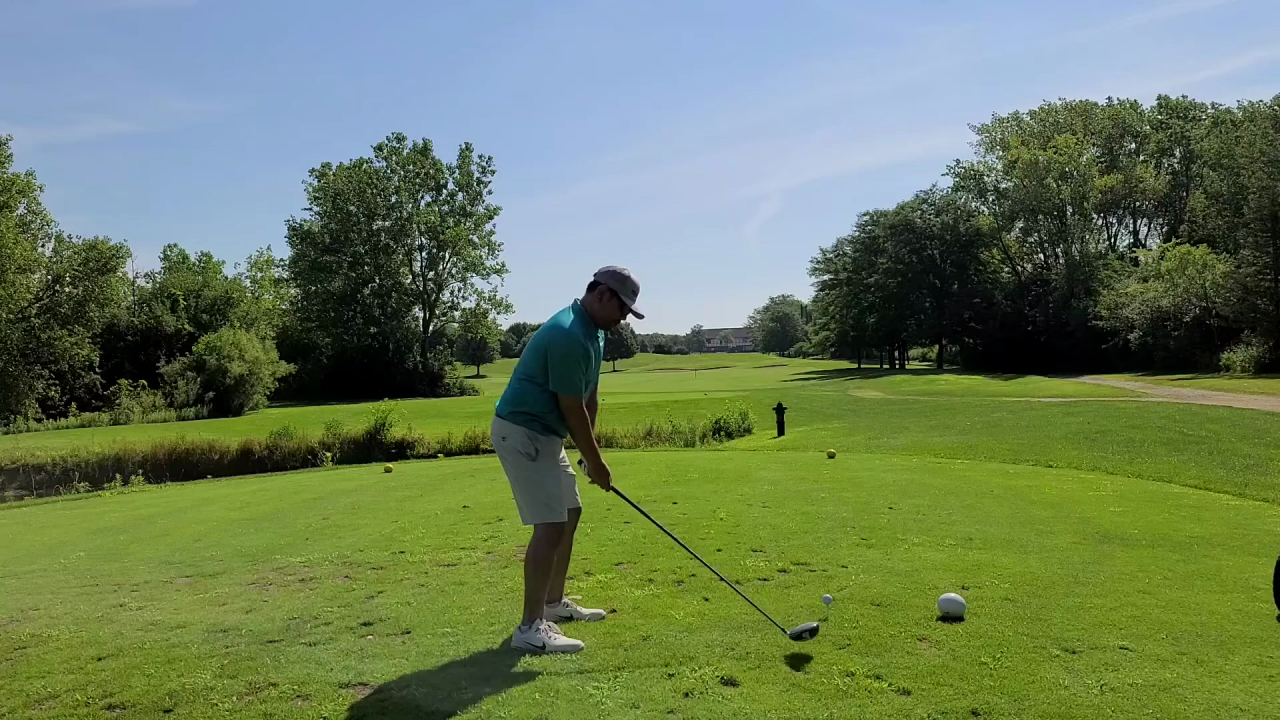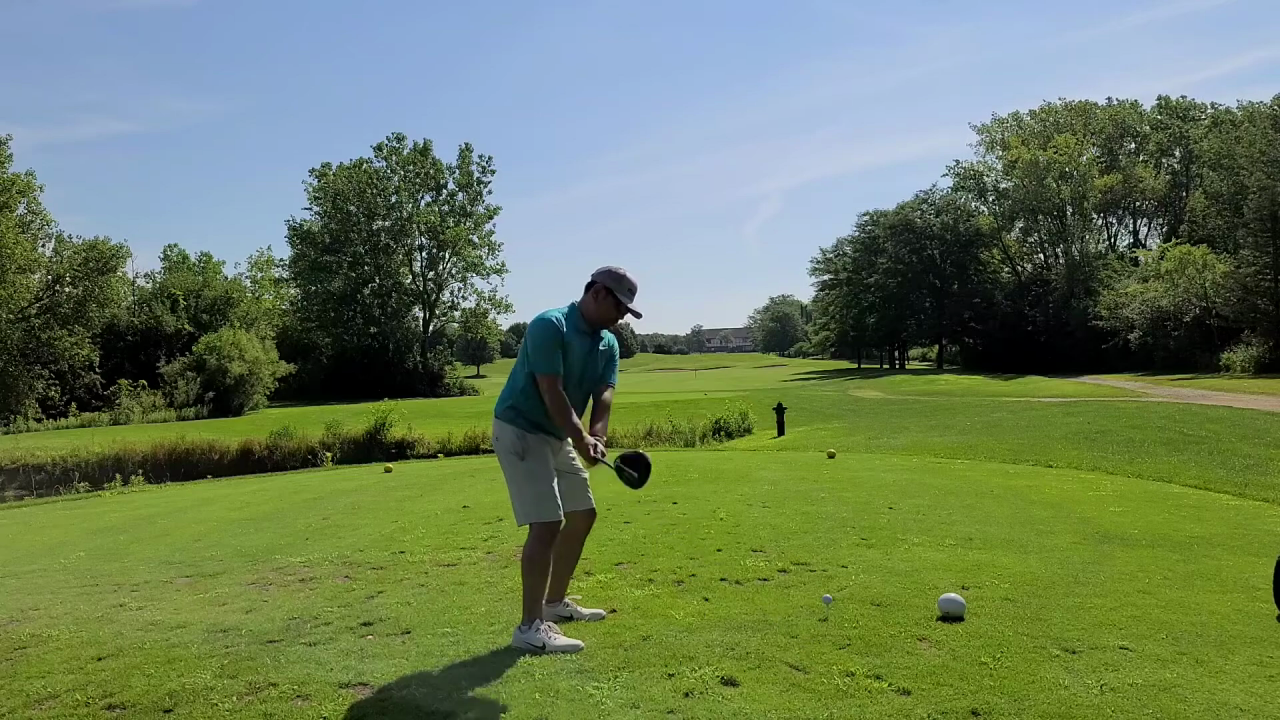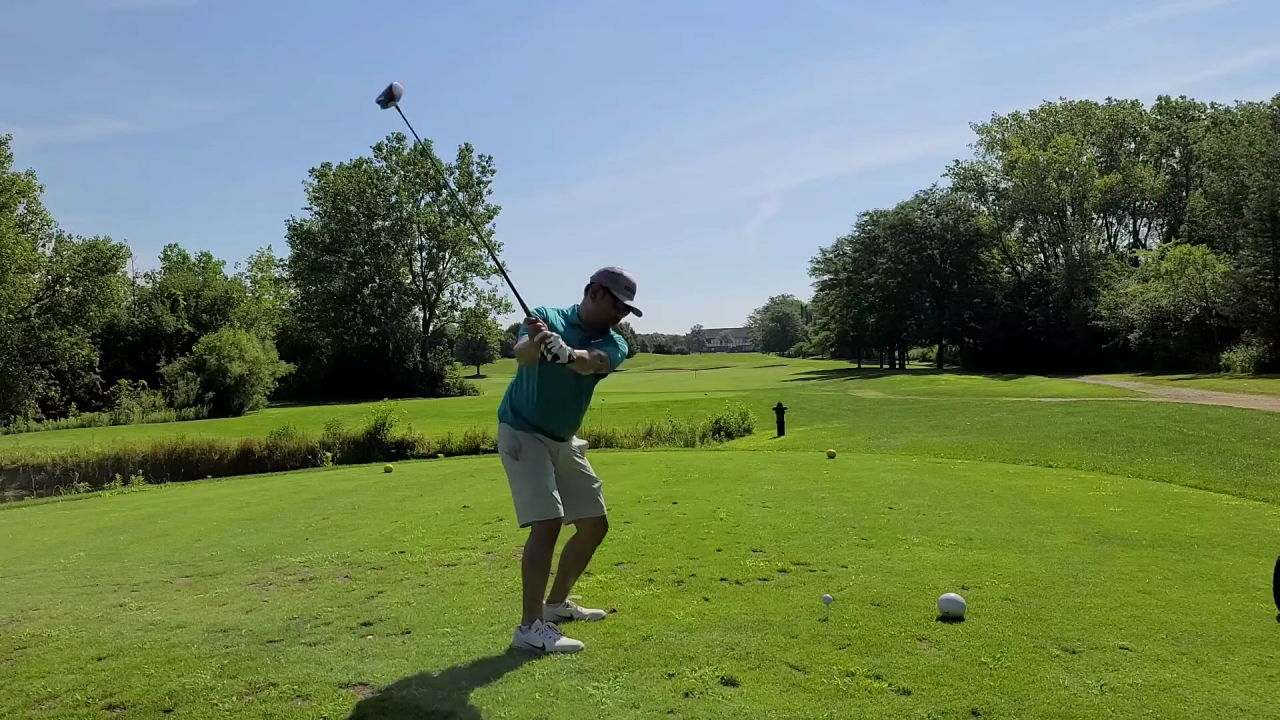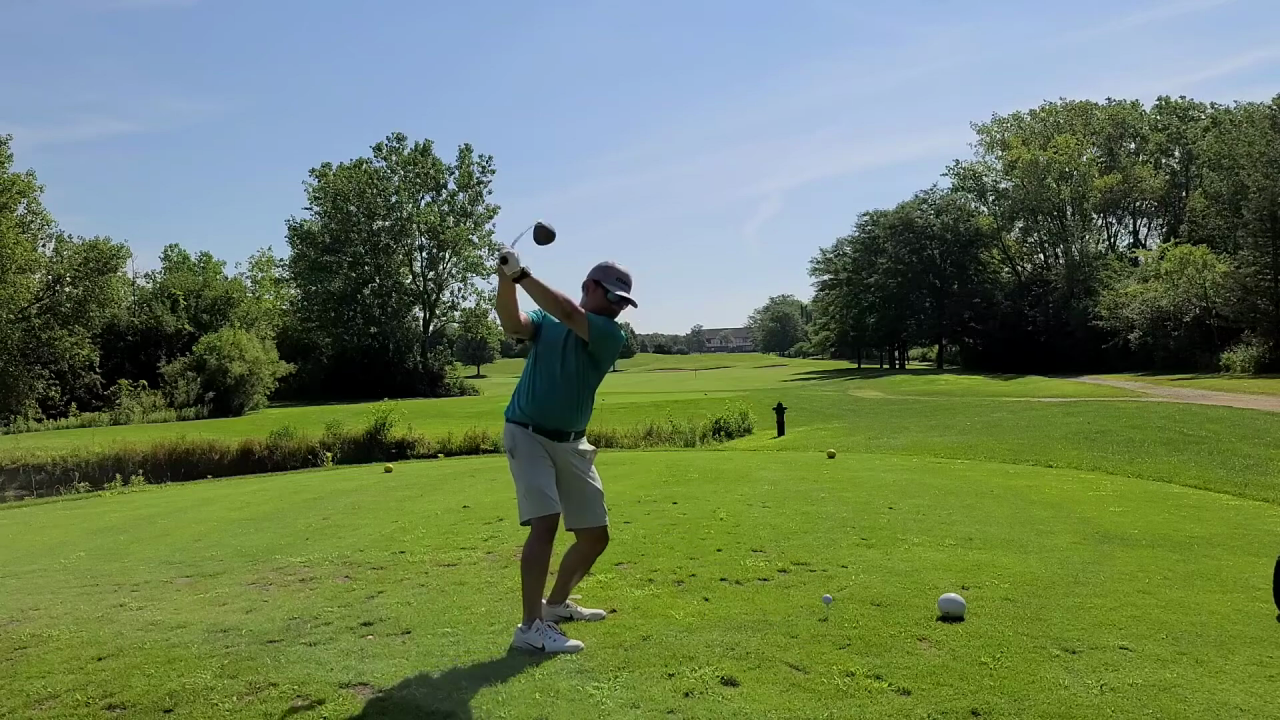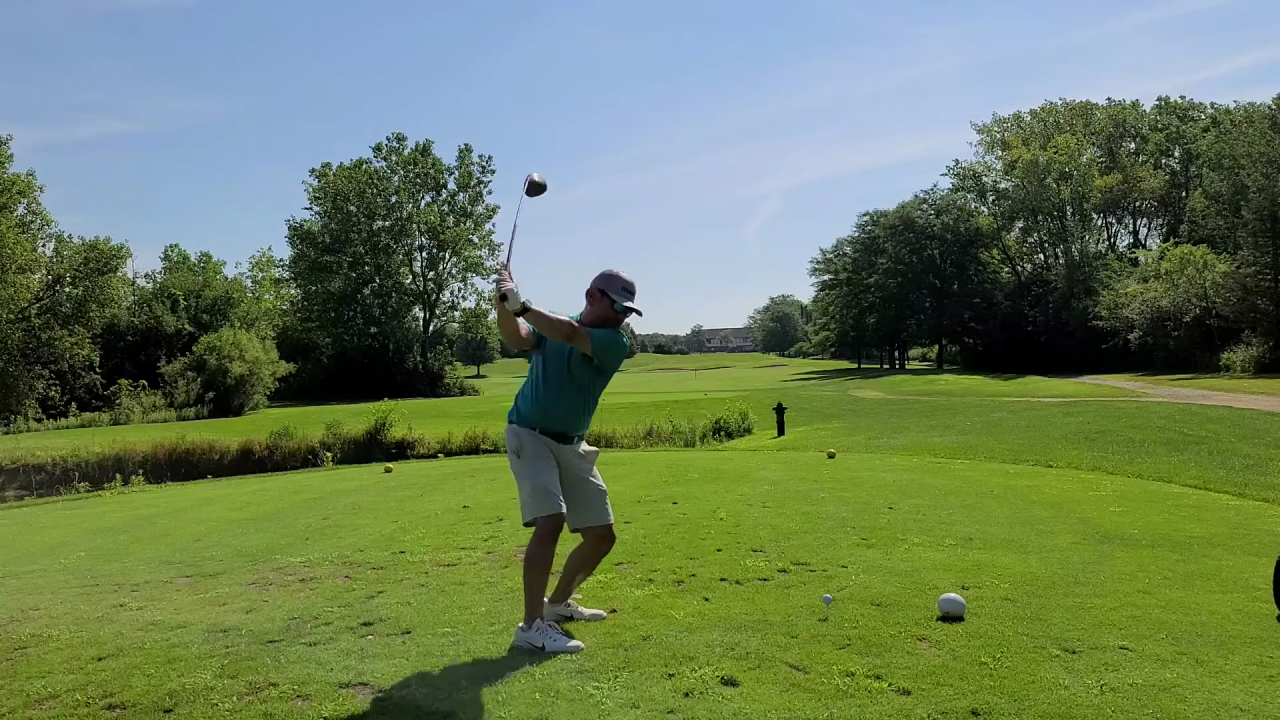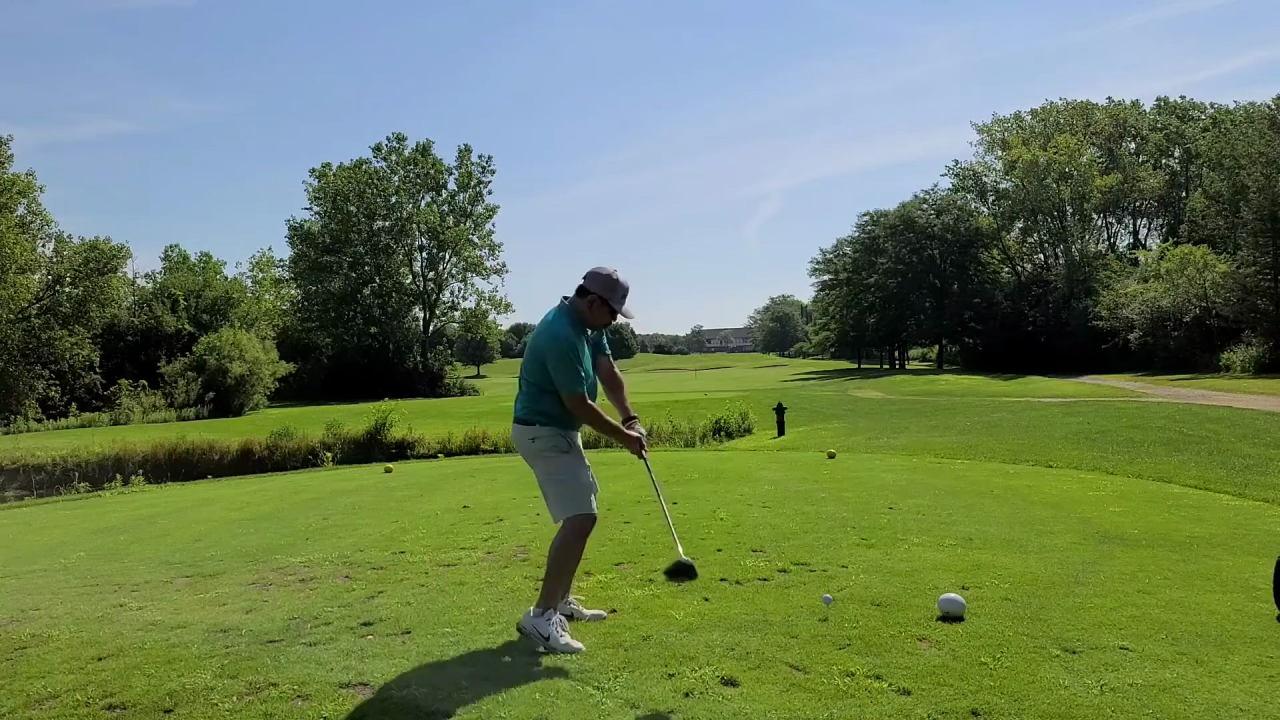
dt=0.2s
person 1, frame 1
left shoulder: (591, 332)
right shoulder: (569, 336)
left elbow: (590, 398)
right elbow: (571, 409)
left wrist: (591, 454)
right wrist: (595, 461)
left hip: (542, 434)
right hip: (522, 433)
left knee: (568, 516)
right knee: (551, 525)
left ankle: (554, 603)
right ankle: (531, 627)
person 1, frame 2
left shoulder: (608, 343)
right shoulder: (549, 325)
left elbow: (604, 396)
right elbow: (551, 392)
left wrist: (597, 438)
right wrist: (580, 436)
left hip: (554, 438)
right hip: (521, 433)
left knee: (581, 517)
right knee: (546, 524)
left ankle: (555, 602)
right ankle: (531, 626)
person 1, frame 3
left shoulder: (614, 345)
right shoulder: (546, 317)
left elbow: (592, 362)
right elbow: (523, 356)
left wrist: (564, 351)
right wrist: (537, 342)
left hip: (565, 442)
right hip: (523, 435)
left knee: (595, 524)
right knee: (547, 524)
left ankle: (556, 603)
right ankle: (531, 626)
person 1, frame 4
left shoulder: (610, 335)
right shoulder: (547, 317)
left elbow: (569, 315)
right elbow: (512, 324)
left wrist: (524, 276)
right wrist: (506, 280)
left hip: (571, 445)
right hip: (526, 435)
left knee: (596, 535)
right knee: (545, 521)
left ankle: (557, 602)
right ankle: (531, 625)
person 1, frame 5
left shoulder: (615, 343)
right shoulder: (550, 327)
left elbow: (572, 335)
right elbow: (516, 338)
left wrist: (523, 306)
right wrist: (505, 305)
left hip: (572, 446)
right hip: (529, 436)
left knee: (602, 535)
right knee: (550, 522)
left ankle: (559, 602)
right ankle: (532, 625)
person 1, frame 6
left shoulder: (590, 328)
right shoulder: (558, 333)
left elbow: (609, 373)
right elbow: (580, 407)
left wrist: (629, 417)
right wrist: (621, 436)
left hip: (559, 434)
right hip: (544, 435)
left knee: (583, 517)
right knee: (579, 519)
left ankle: (560, 600)
right ankle: (542, 615)
